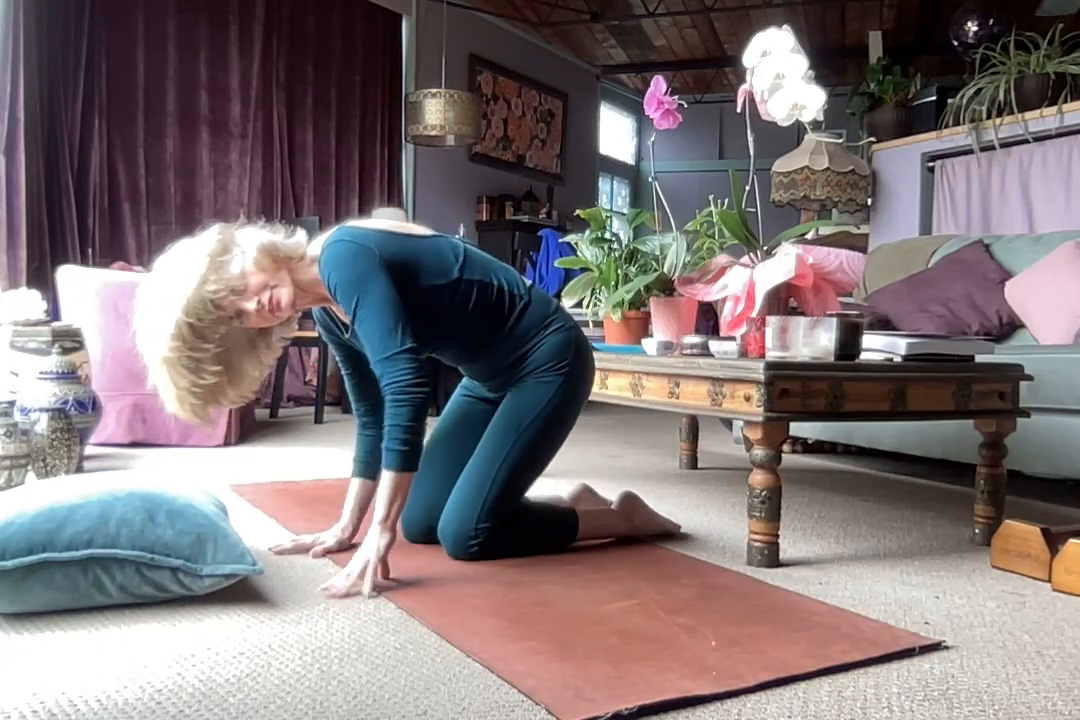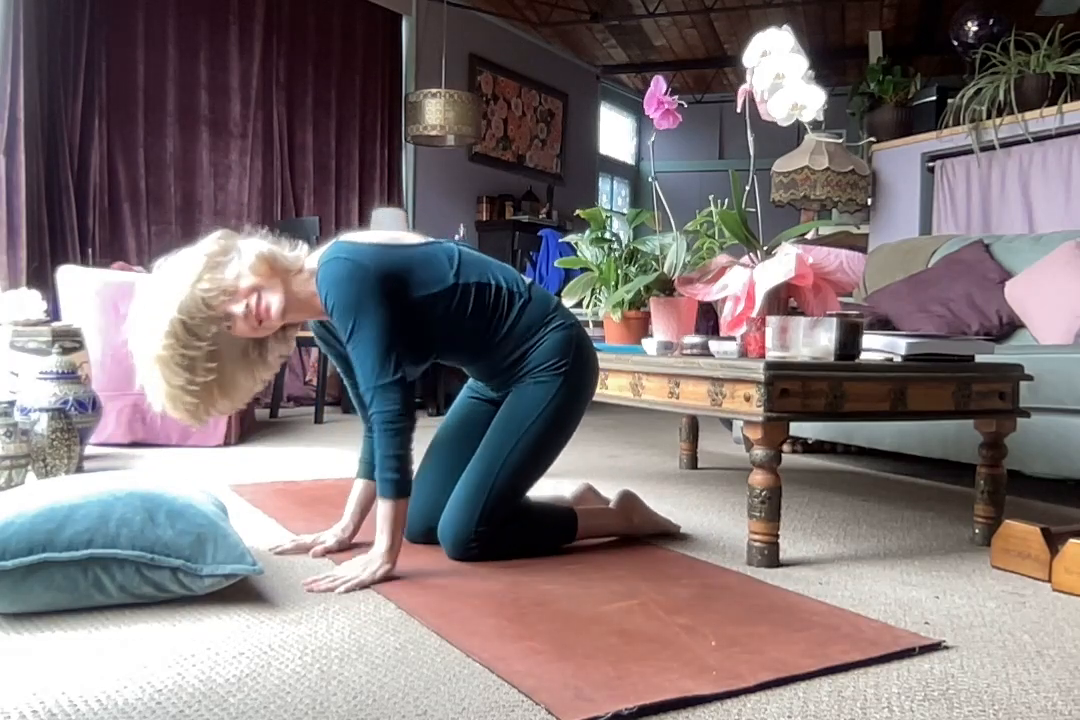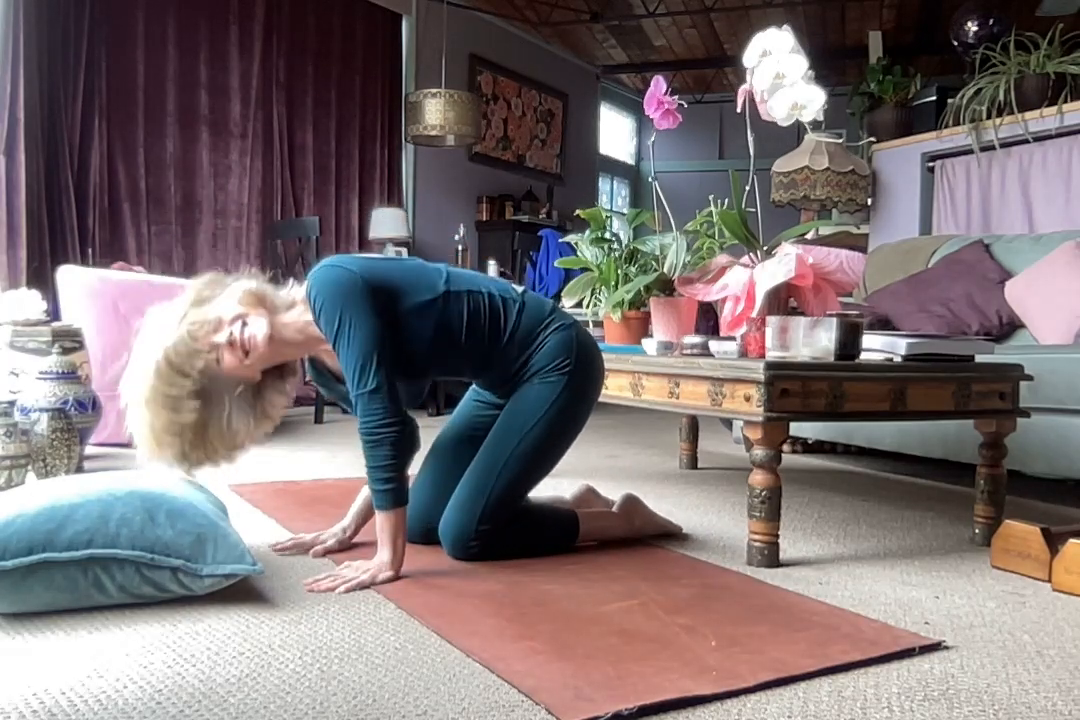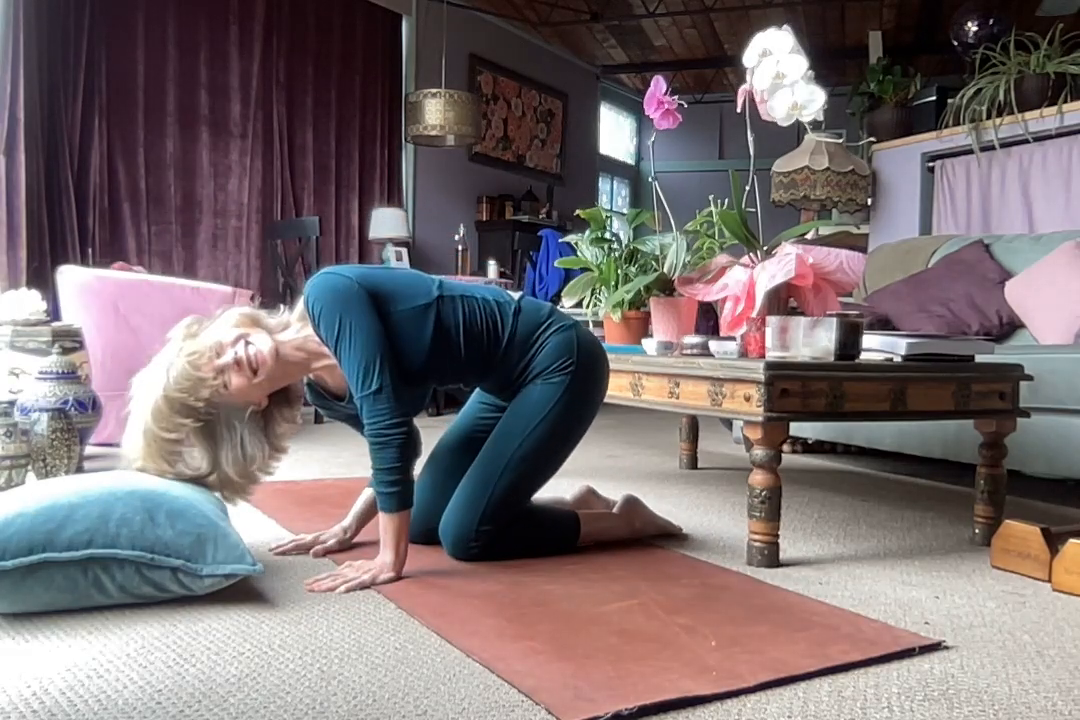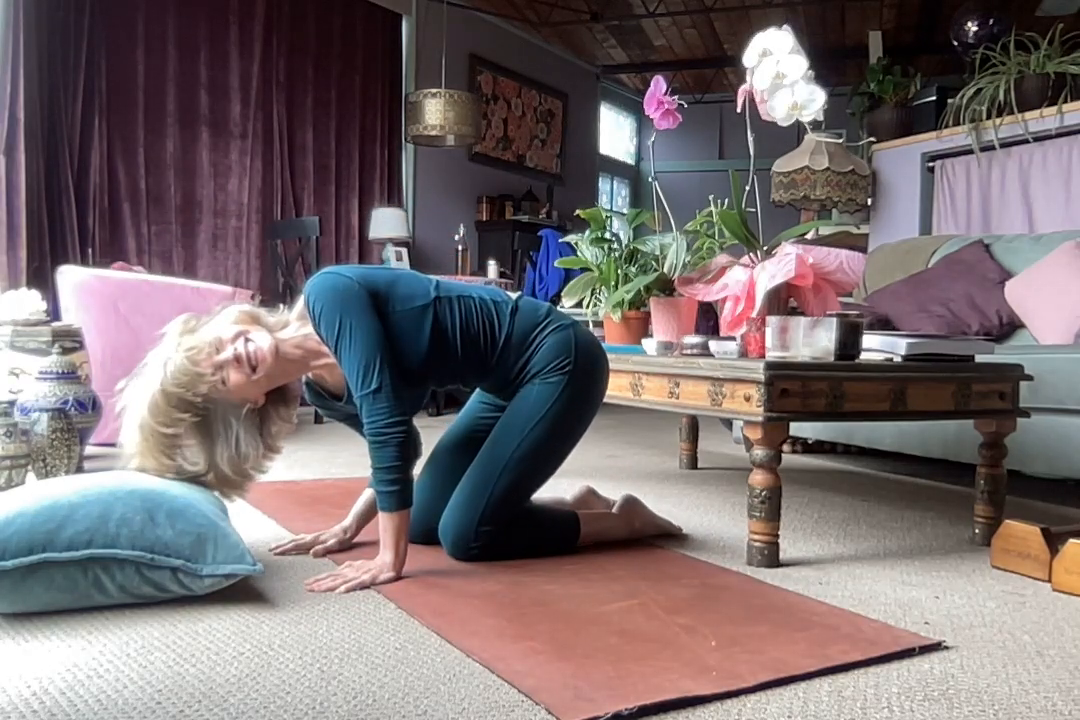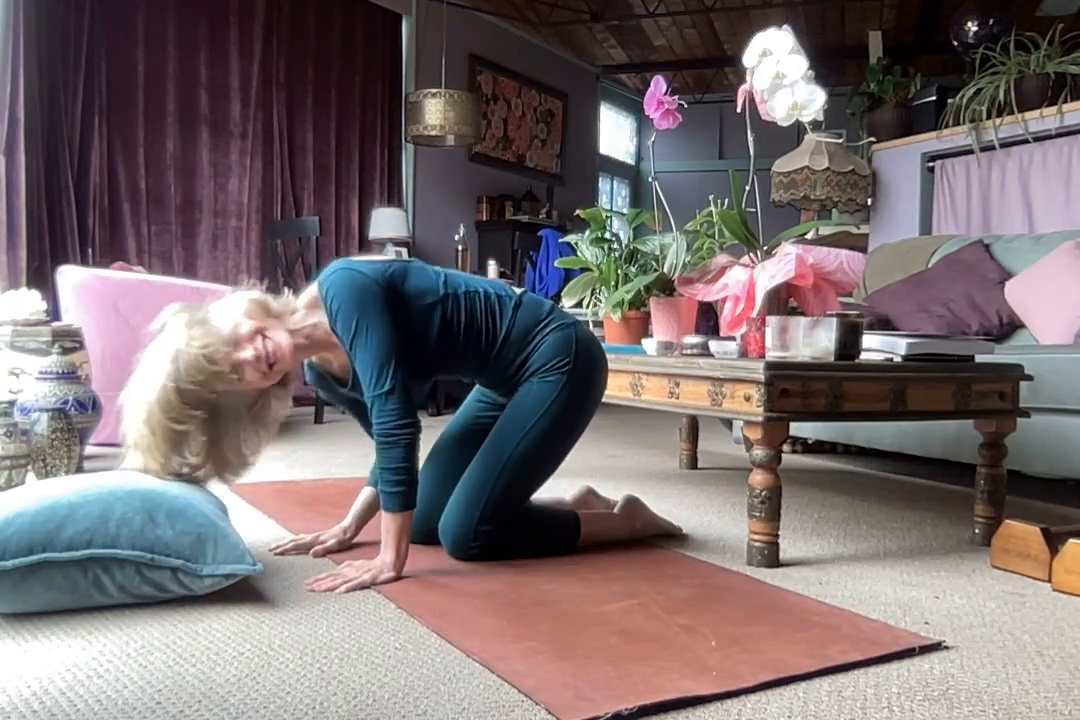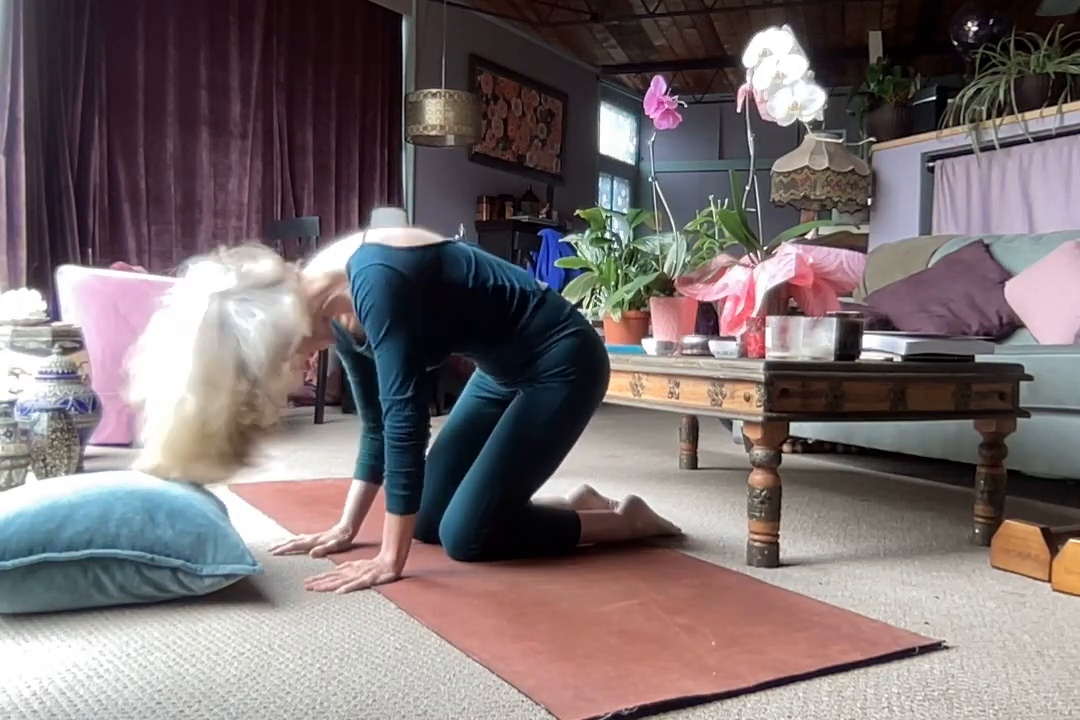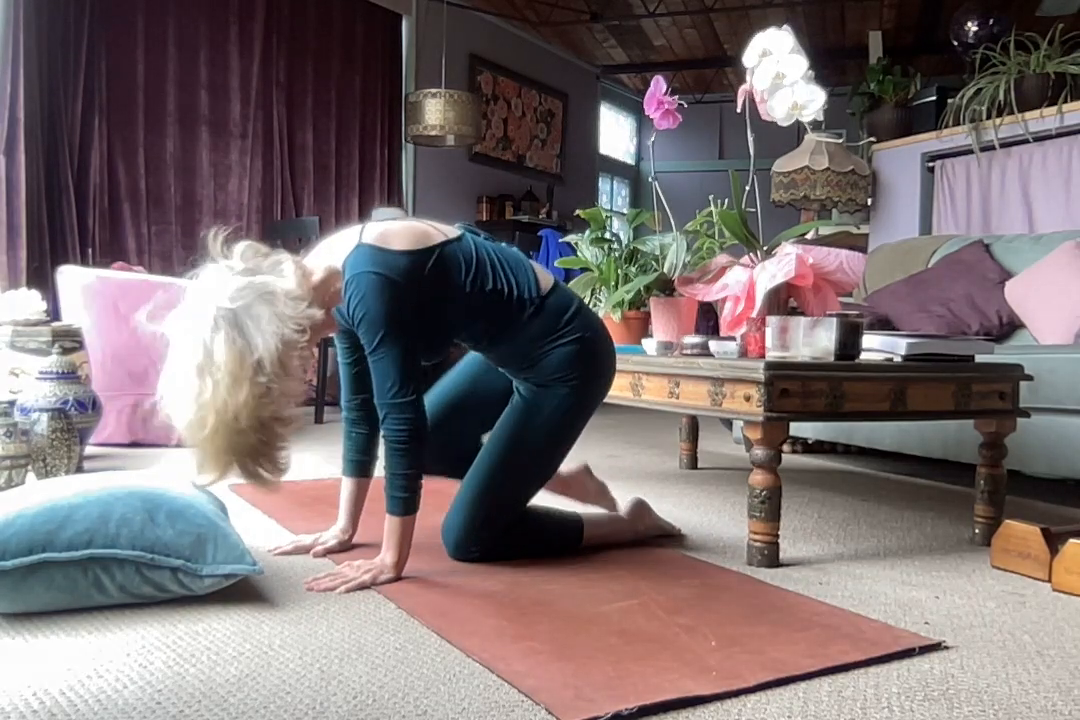
dt=0.3s
person 1, frame 1
left shoulder: (344, 259)
right shoulder: (329, 316)
left elbow: (406, 387)
right elbow: (374, 418)
left wrist: (379, 535)
right wrist: (346, 528)
left hip: (546, 360)
right hip: (491, 377)
left knee: (465, 535)
right knee: (420, 524)
left ankle: (622, 517)
right ankle: (575, 503)
person 1, frame 2
left shoulder: (341, 273)
right shoulder: (327, 325)
left elbow: (393, 410)
right elbow: (380, 424)
left wrist: (383, 554)
right wrist: (346, 526)
left hip: (549, 360)
right hip: (497, 376)
left knee: (464, 536)
right knee: (421, 524)
left ankle: (621, 516)
right ankle: (577, 502)
person 1, frame 3
left shoulder: (331, 286)
right shoulder: (319, 369)
left elbow: (381, 423)
right elbow: (394, 436)
left wrist: (387, 560)
right wrist: (348, 527)
left hip: (554, 360)
right hip: (503, 379)
left knee: (466, 535)
right knee: (421, 524)
left ankle: (624, 520)
right ankle: (578, 504)
person 1, frame 4
left shoulder: (327, 296)
right shoulder: (321, 390)
left elbow: (388, 426)
right elbow: (397, 443)
left wrist: (390, 560)
right wrist: (347, 527)
left hip: (557, 361)
right hip: (508, 382)
left knee: (467, 536)
right knee: (424, 522)
left ankle: (625, 520)
right ankle: (578, 505)
person 1, frame 5
left shoulder: (329, 295)
right shoulder: (320, 391)
left elbow: (389, 426)
right elbow: (396, 443)
left wrist: (389, 560)
right wrist: (348, 527)
left hip: (557, 360)
right hip: (508, 381)
left knee: (466, 535)
right knee: (426, 521)
left ankle: (623, 519)
right ankle: (577, 505)
person 1, frame 6
left shoulder: (342, 289)
right shoulder: (322, 372)
left elbow: (396, 421)
right elbow: (396, 439)
left wrist: (390, 560)
right wrist: (347, 527)
left hip: (557, 359)
right hip: (508, 379)
left knee: (467, 535)
right knee: (426, 520)
left ankle: (626, 521)
right ankle: (577, 506)
person 1, frame 7
left shoulder: (373, 276)
right shoulder: (338, 309)
left elbow: (405, 416)
right elbow: (380, 425)
left wrist: (389, 560)
right wrist: (344, 529)
left hip: (560, 360)
right hip: (506, 366)
left knee: (466, 536)
right knee: (428, 519)
left ankle: (626, 521)
right ankle: (576, 504)
person 1, frame 8
left shoulder: (368, 281)
right shoulder: (338, 287)
left elbow: (400, 420)
right elbow: (362, 414)
left wrist: (390, 561)
right wrist: (342, 528)
left hip: (565, 355)
right hip: (512, 349)
left knee: (469, 537)
right knee: (428, 446)
left ankle: (630, 524)
right ankle: (564, 480)
